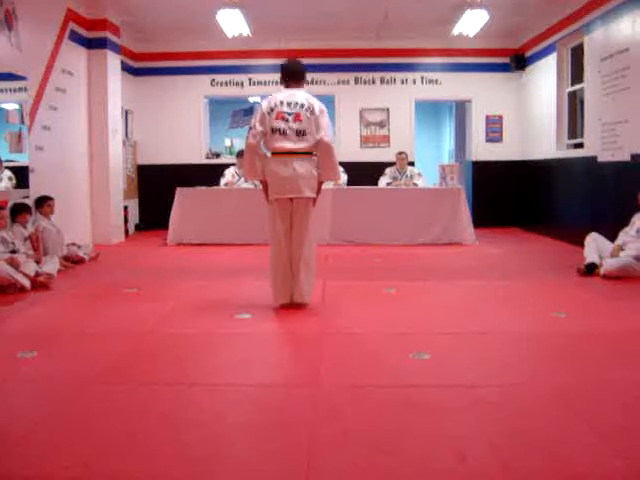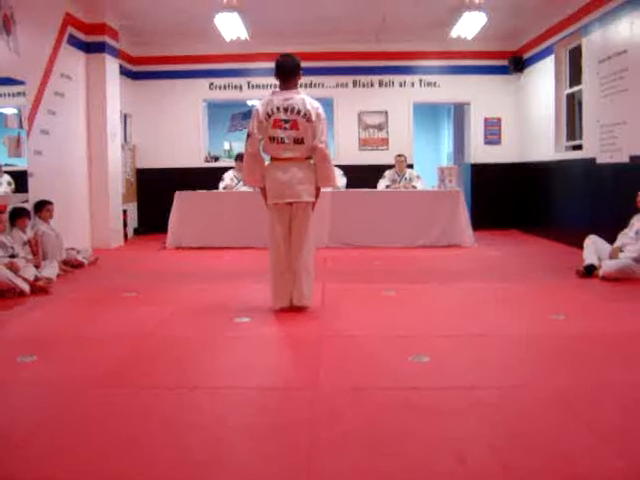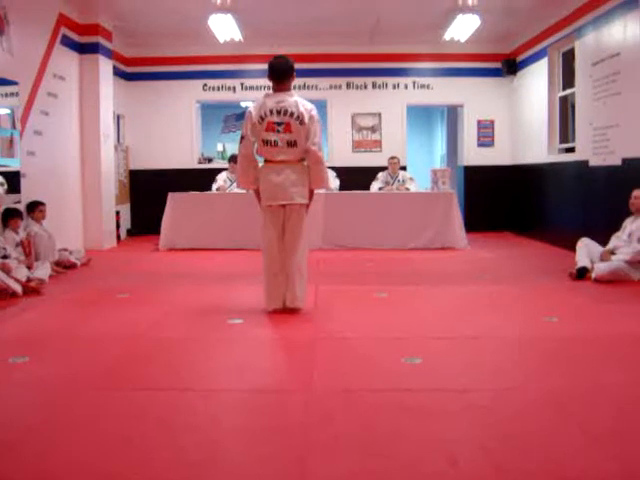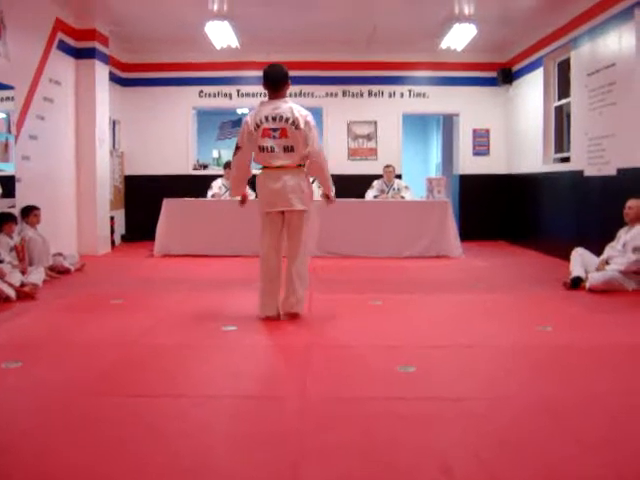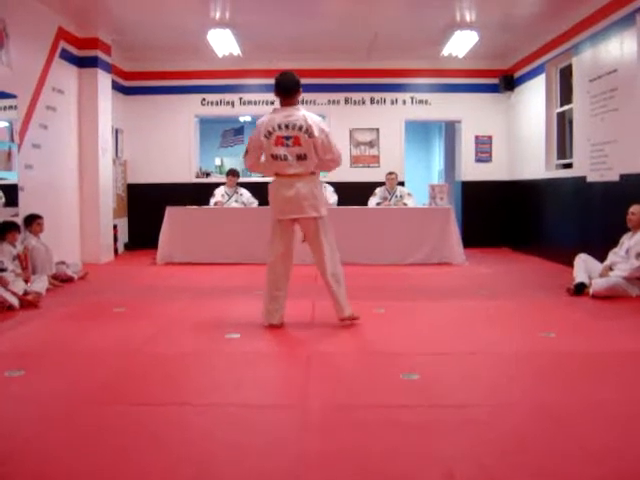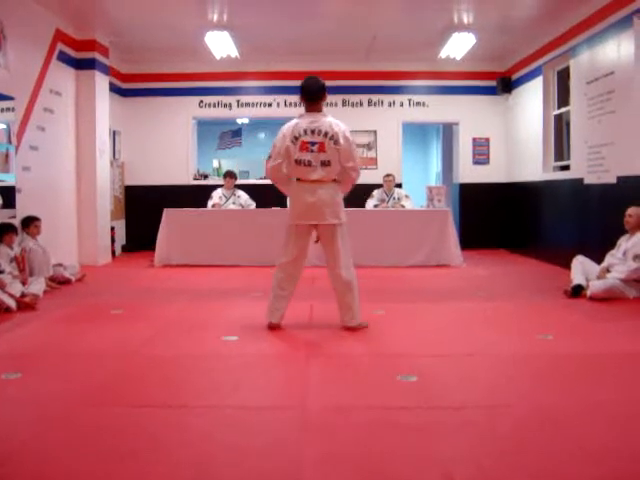
dt=0.3s
person 1, frame 1
left shoulder: (267, 103)
right shoulder: (315, 104)
left elbow: (252, 142)
right elbow: (325, 143)
left wrist: (262, 177)
right wrist: (322, 178)
left hip: (277, 170)
right hip: (304, 171)
left knee: (279, 237)
right knee: (303, 237)
left ankle: (282, 296)
right ankle: (301, 295)
person 1, frame 2
left shoulder: (263, 107)
right shoulder: (313, 106)
left elbow: (252, 149)
right elbow: (321, 149)
left wrist: (259, 183)
right wrist: (320, 184)
left hip: (276, 176)
right hip: (303, 176)
left knee: (278, 242)
right knee: (302, 241)
left ankle: (281, 299)
right ankle: (301, 298)
person 1, frame 3
left shoulder: (256, 109)
right shoulder: (306, 108)
left elbow: (246, 151)
right elbow: (314, 152)
left wrist: (254, 185)
right wrist: (314, 186)
left hip: (270, 178)
right hip: (296, 178)
left knee: (272, 243)
right knee: (295, 243)
left ankle: (274, 301)
right ankle: (294, 299)
person 1, frame 4
left shoulder: (253, 117)
right shoulder: (301, 114)
left elbow: (241, 157)
right elbow: (315, 155)
left wrist: (240, 190)
right wrist: (327, 187)
left hip: (268, 183)
right hip: (296, 183)
left knee: (269, 250)
right knee: (297, 249)
left ankle: (269, 308)
right ankle: (293, 304)
person 1, frame 5
left shoulder: (264, 124)
right shoulder: (314, 121)
left elbow: (250, 160)
right elbow: (333, 158)
right wrist: (313, 164)
left hip: (280, 191)
right hip: (308, 189)
left knee: (278, 258)
right knee: (326, 253)
left ankle: (273, 315)
right ankle: (342, 309)
person 1, frame 6
left shoulder: (289, 129)
right shoulder: (338, 128)
left elbow: (273, 168)
right elbow: (352, 169)
left hip: (300, 198)
right hip: (328, 198)
left knee: (289, 260)
right knee: (340, 262)
left ankle: (275, 316)
right ankle: (351, 318)
